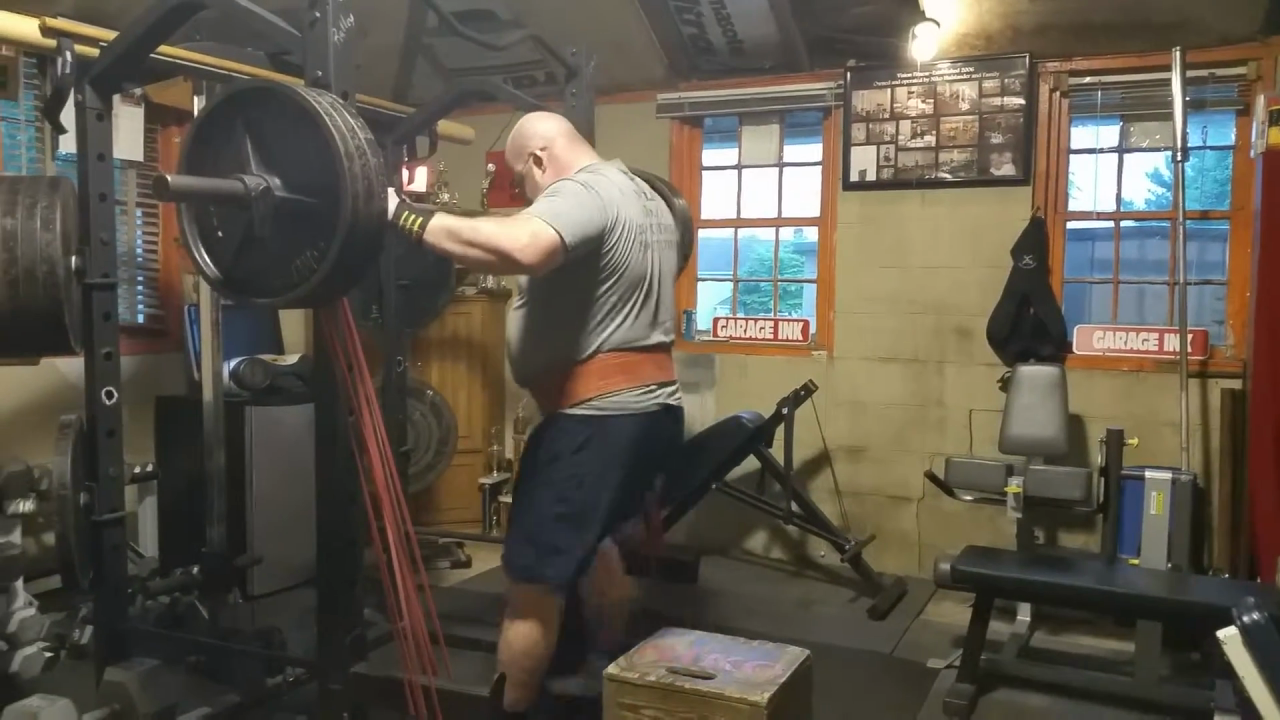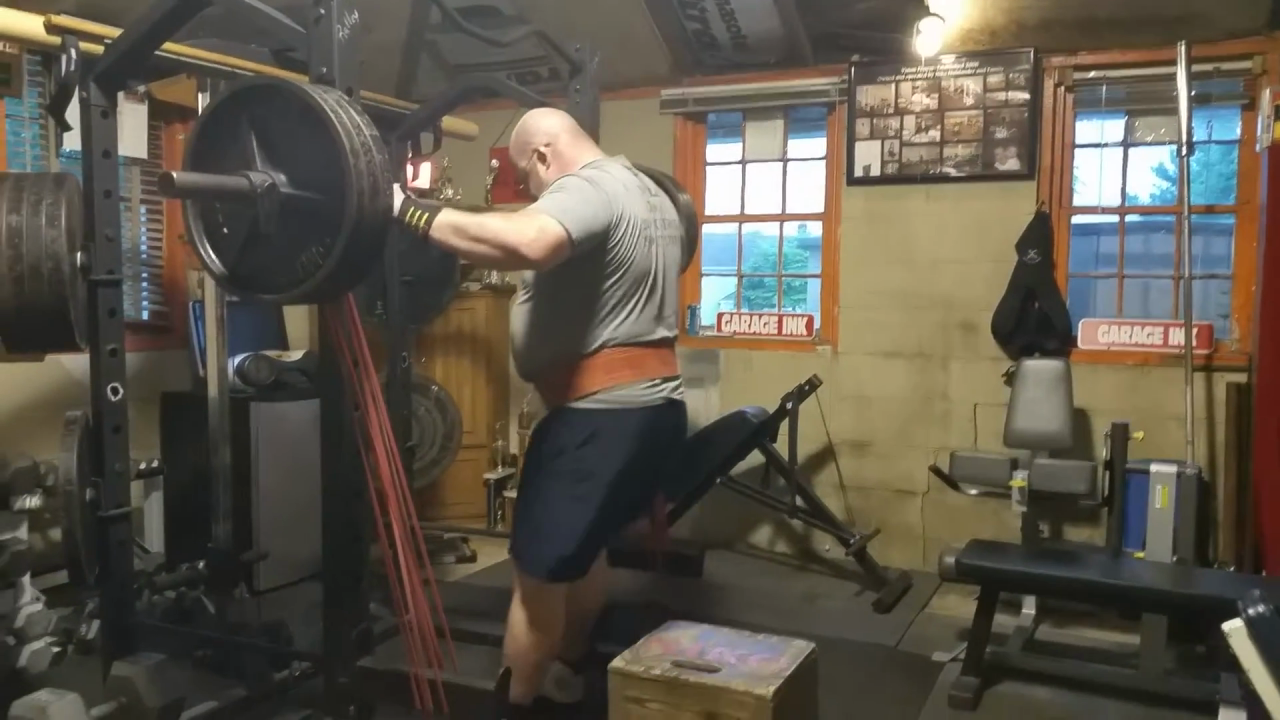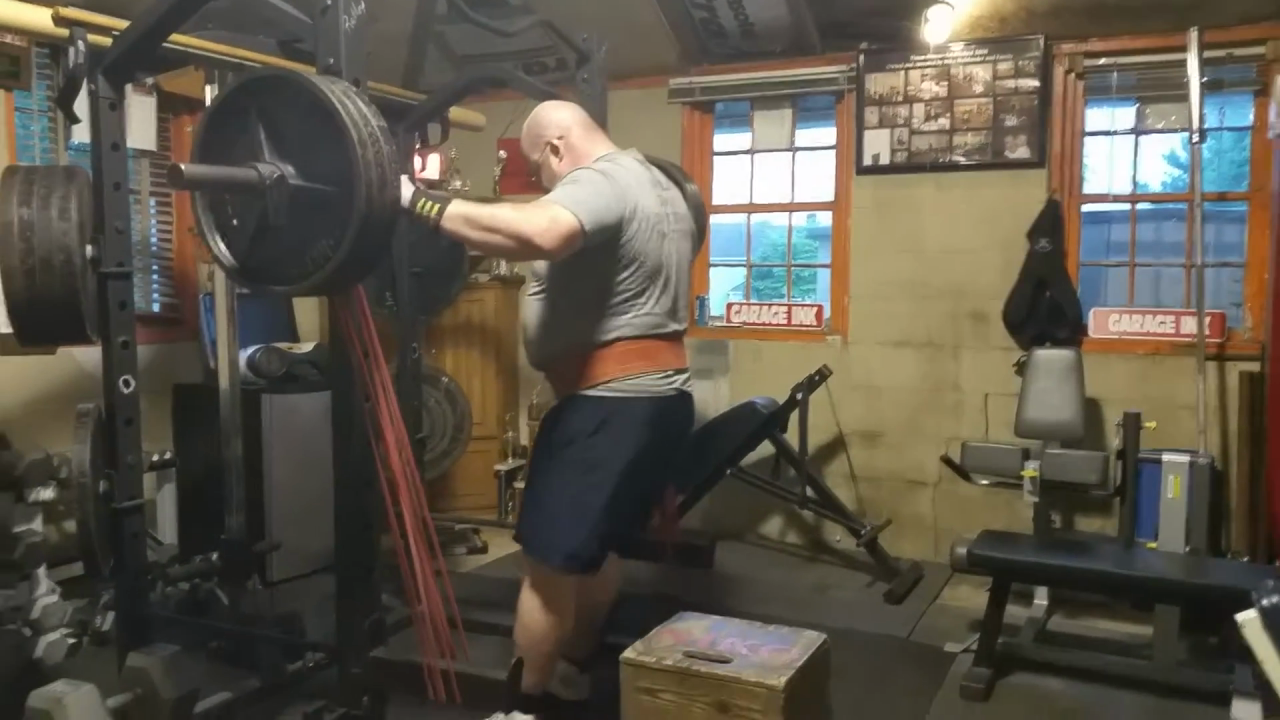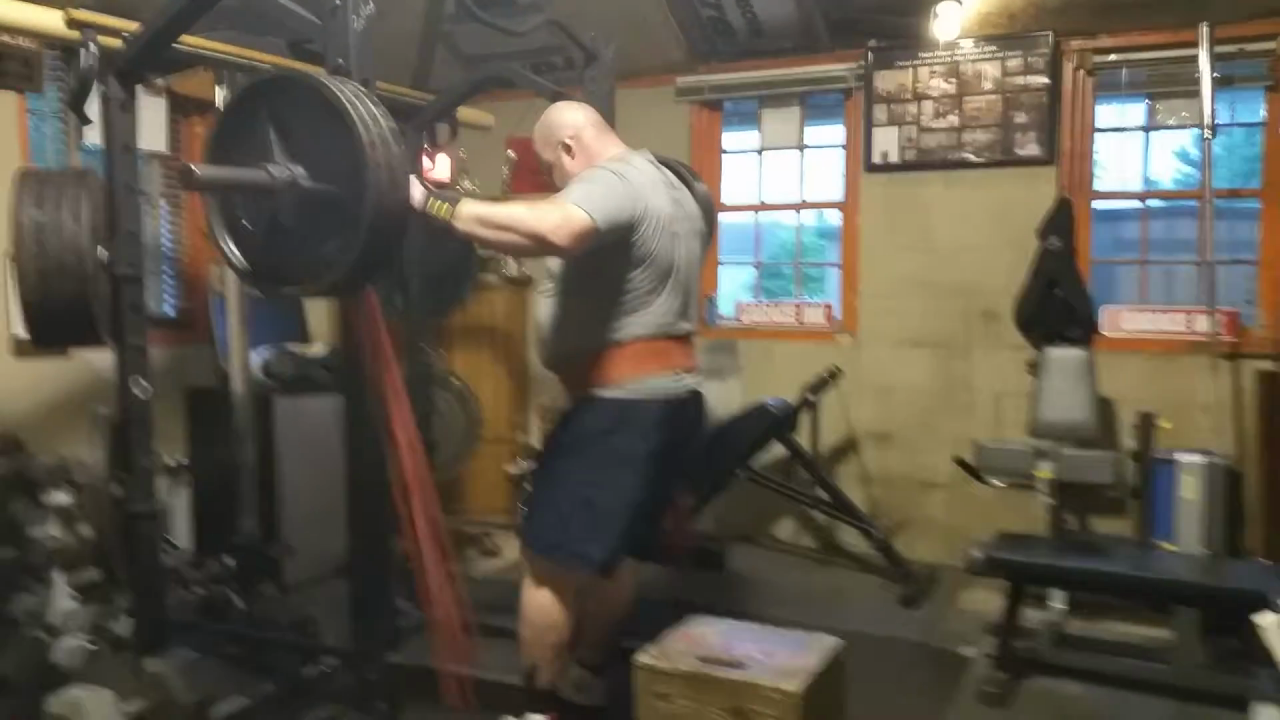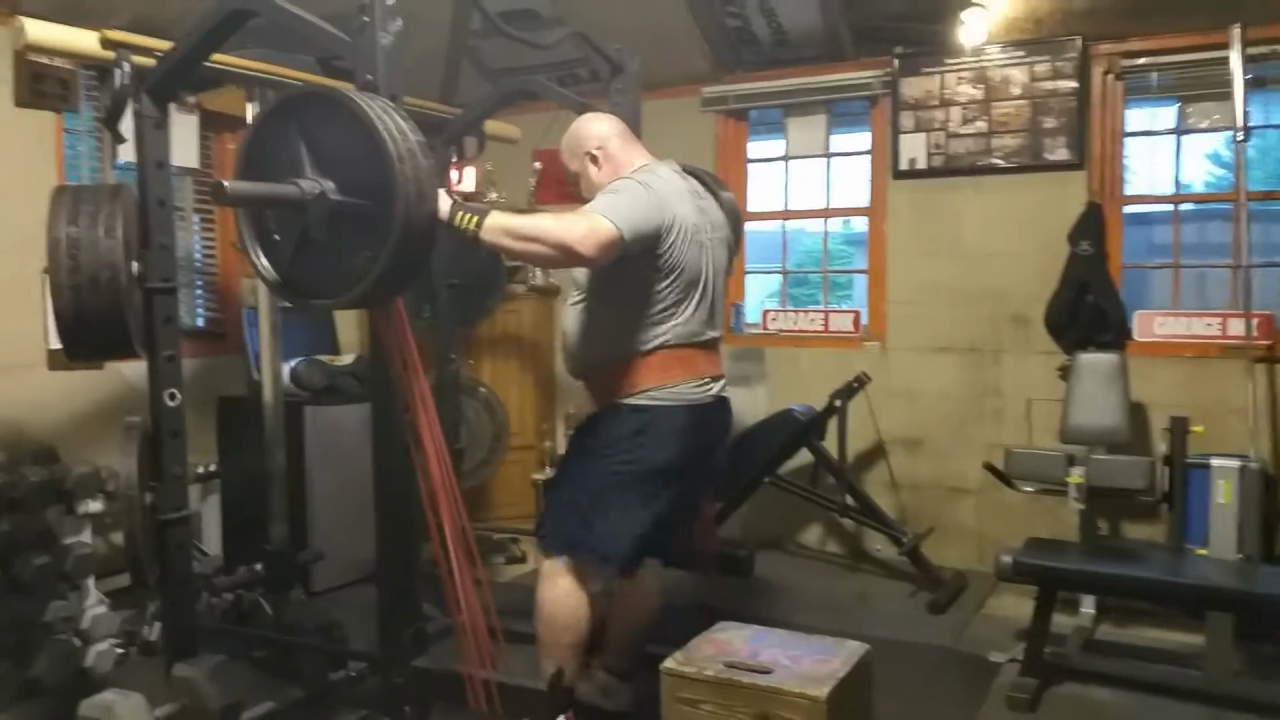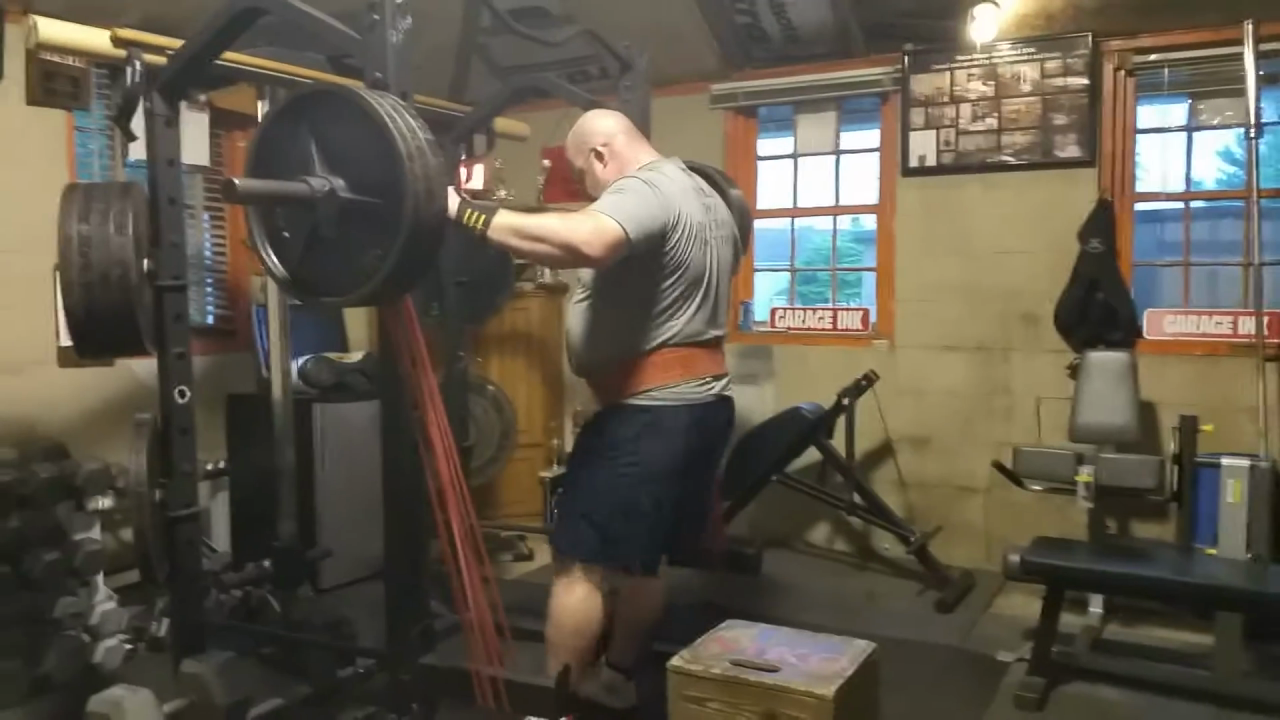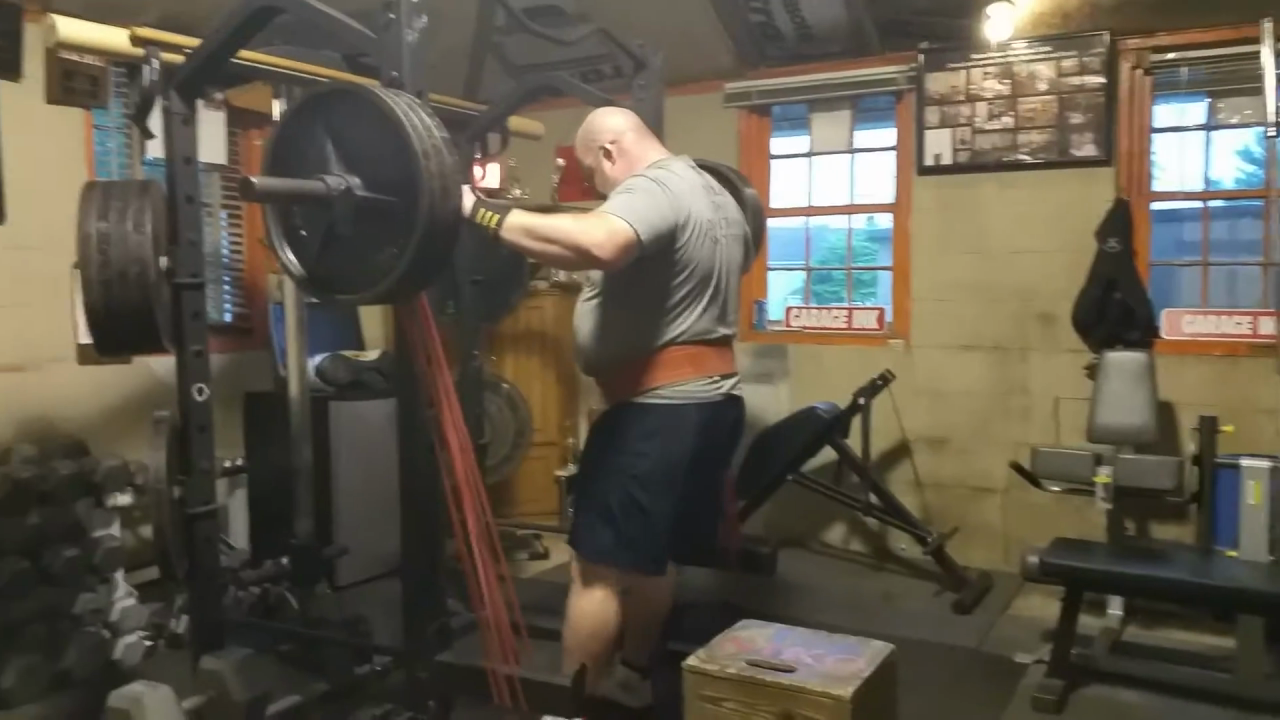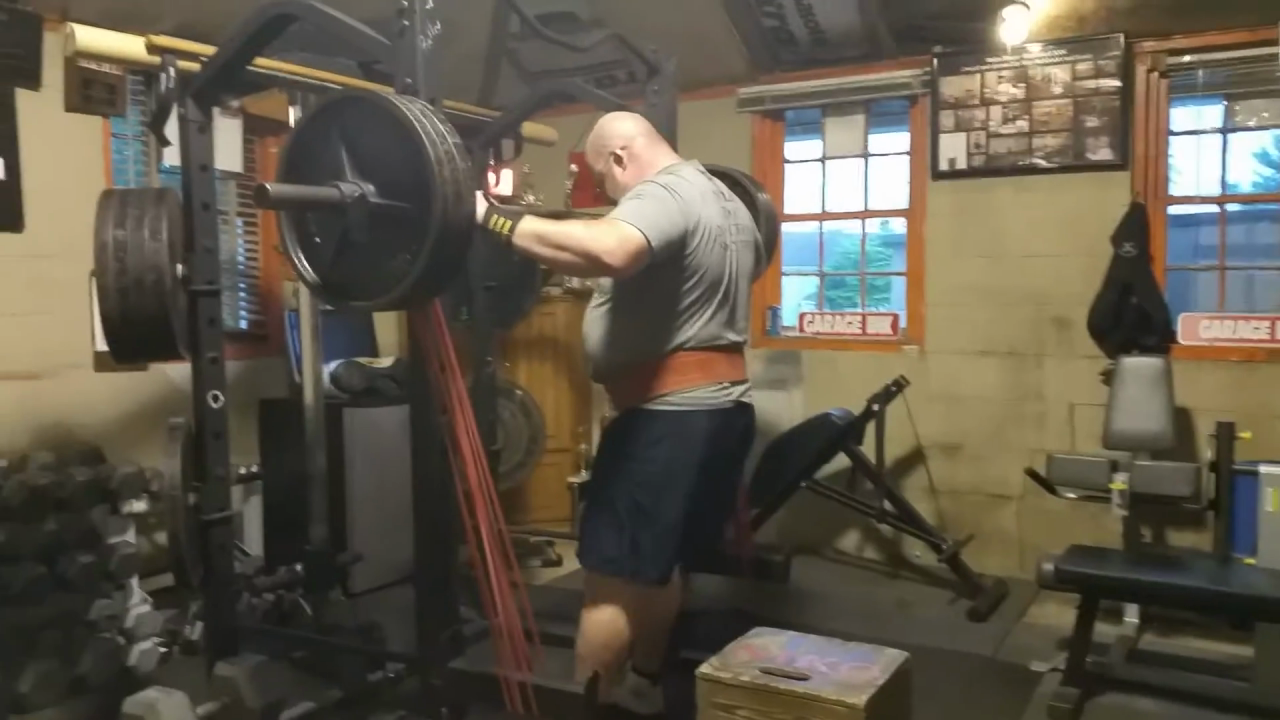
dt=0.1s
person 1, frame 1
left shoulder: (581, 194)
right shoulder: (643, 197)
left elbow: (518, 247)
left wrist: (408, 216)
left hip: (597, 416)
right hip: (652, 407)
left knee: (534, 576)
right knee: (586, 541)
person 1, frame 2
left shoulder: (587, 189)
right shoulder: (648, 192)
left elbow: (525, 243)
left wrist: (414, 212)
left hip: (603, 410)
right hip: (654, 402)
left knee: (541, 570)
right knee: (581, 540)
person 1, frame 3
left shoulder: (600, 183)
right shoulder: (659, 186)
left elbow: (539, 233)
left wrist: (426, 203)
left hip: (612, 402)
right hip: (661, 395)
left knee: (548, 560)
right knee: (591, 545)
person 1, frame 4
left shoulder: (613, 182)
right shoulder: (670, 187)
left elbow: (552, 230)
left wrist: (437, 203)
left hip: (624, 402)
right hip: (671, 395)
left knee: (552, 557)
right knee: (609, 548)
person 1, frame 5
left shoulder: (638, 193)
right shoulder: (696, 197)
left elbow: (577, 240)
left wrist: (463, 214)
left hip: (648, 410)
right hip: (697, 403)
left knee: (565, 556)
right knee: (635, 553)
person 1, frame 6
left shoulder: (645, 192)
right shoulder: (702, 195)
left elbow: (584, 241)
left wrist: (471, 213)
left hip: (653, 409)
right hip: (700, 402)
left knee: (580, 561)
right knee: (642, 551)
right ankle: (616, 678)
person 1, frame 7
left shoulder: (653, 190)
right shoulder: (714, 193)
left elbow: (596, 243)
left wrist: (483, 212)
left hip: (660, 407)
right hip: (712, 398)
left knee: (599, 563)
right knee: (651, 555)
right ankle: (630, 679)
person 1, frame 8
left shoulder: (664, 196)
right shoulder: (724, 199)
left elbow: (607, 250)
left wrist: (496, 218)
left hip: (671, 413)
right hip: (722, 405)
left knee: (609, 574)
right knee: (658, 561)
